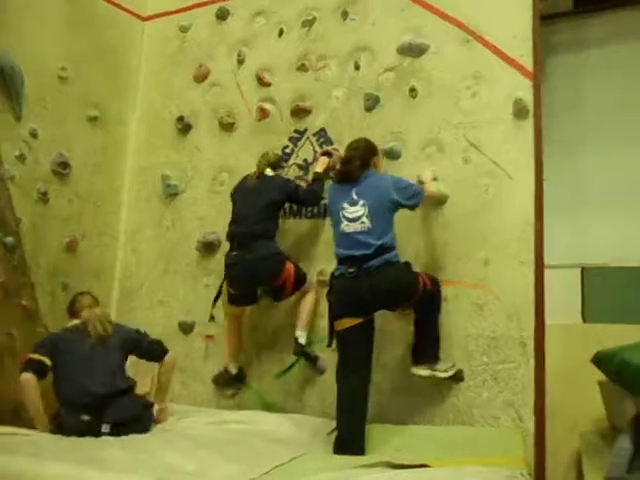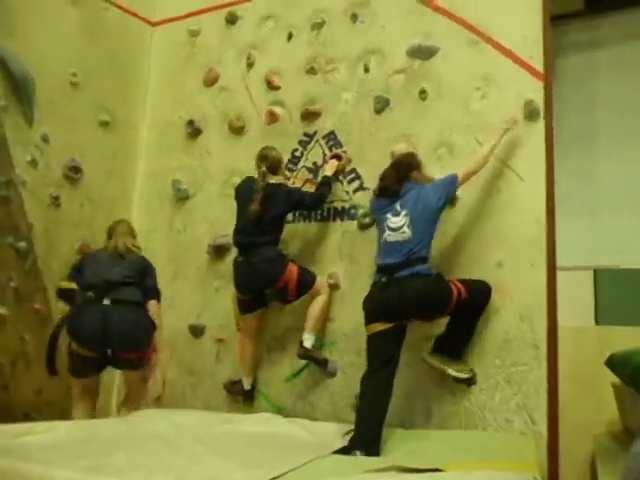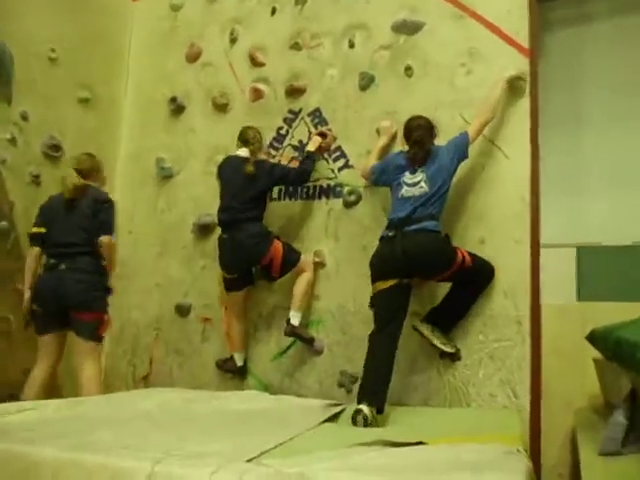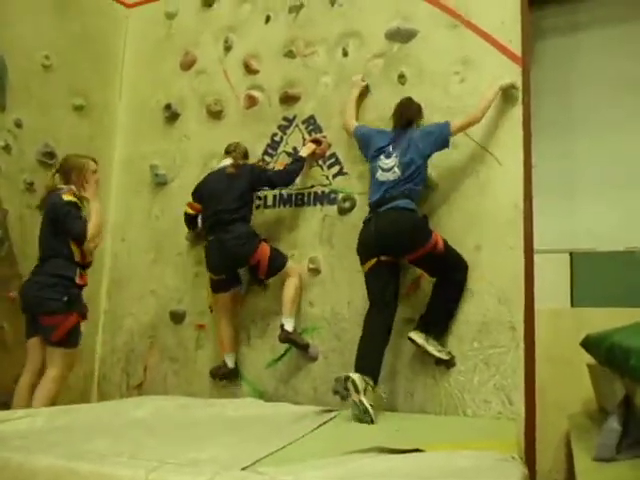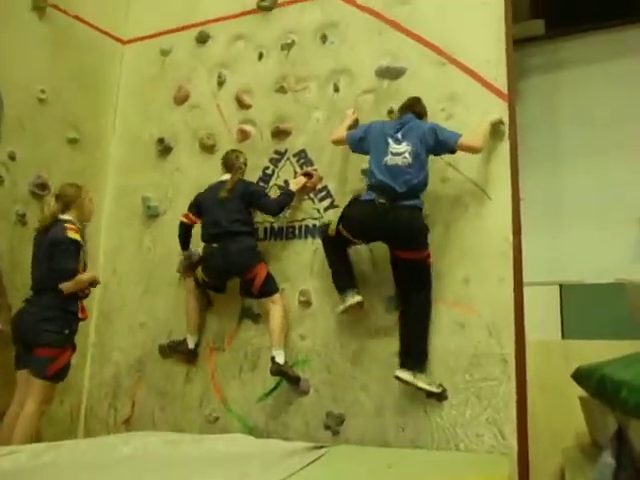
dt=1s
person 1, frame 1
left shoulder: (335, 190)
right shoulder: (387, 184)
right elbow: (436, 195)
right wrist: (428, 179)
left hip: (346, 287)
right hip: (386, 279)
left knee: (352, 370)
right knee: (430, 287)
left ankle: (347, 447)
right ankle: (426, 359)
person 1, frame 2
left shoulder: (381, 202)
right shoulder: (429, 194)
right elbow: (474, 167)
left wrist: (395, 161)
right wrist: (503, 132)
left hip: (380, 296)
right hip: (418, 290)
left knee: (377, 372)
right knee: (480, 292)
left ankle: (361, 447)
right ankle: (446, 354)
person 1, frame 3
left shoulder: (395, 162)
right shoulder: (447, 155)
left elbow: (367, 172)
right elbow: (484, 119)
left wrist: (383, 140)
right wrist: (504, 83)
left hip: (387, 251)
right hip: (425, 246)
left knee: (384, 331)
right knee: (481, 272)
left ankle: (368, 404)
right ankle: (435, 324)
person 1, frame 4
left shoulder: (375, 138)
right shoulder: (422, 137)
left elbow: (349, 123)
right elbow: (474, 117)
left wrist: (356, 91)
right wrist: (498, 88)
left hip: (371, 229)
right hip: (403, 223)
left knee: (380, 307)
right knee: (455, 270)
left ankle: (361, 377)
right ankle: (427, 332)
person 1, frame 5
left shoulder: (376, 128)
right shoulder: (428, 129)
left elbow: (336, 137)
right elbow: (476, 145)
left wrist: (349, 119)
right wrist: (489, 122)
left hip: (369, 212)
right hip: (407, 218)
left knee: (330, 235)
right knee: (415, 295)
left ankle: (348, 291)
right ankle: (412, 366)
person 2, frame 1
left shoulder: (242, 185)
right shoulder: (281, 184)
right elbow: (312, 197)
right wrist: (319, 170)
left hip: (236, 260)
right hip: (265, 257)
left knee: (234, 318)
right knee: (309, 289)
left ankle: (233, 372)
right ankle: (301, 342)
person 2, frame 2
left shoulder: (244, 187)
right shoulder: (284, 193)
right elbow: (316, 200)
right wrist: (329, 173)
left hip: (243, 267)
right hip: (270, 262)
left knee: (247, 331)
right knee: (322, 289)
left ankle: (246, 386)
right ankle: (307, 345)
person 2, frame 3
left shoulder: (226, 165)
right shoulder: (265, 169)
right elbow: (301, 176)
right wrist: (311, 149)
left hip: (228, 244)
right hip: (255, 239)
left knee: (234, 308)
right knee: (306, 266)
left ankle: (237, 362)
right ankle: (294, 322)
person 2, frame 4
left shoulder: (206, 181)
right shoulder: (249, 172)
left elbow: (190, 215)
right elbow: (284, 178)
left wrist: (195, 230)
right wrist: (304, 154)
left hip: (215, 248)
right hip: (242, 240)
left knee: (223, 310)
right knee: (292, 272)
left ankle: (229, 365)
right ankle: (288, 329)
person 2, frame 5
left shoulder: (205, 195)
right shoulder: (247, 188)
left elbow: (185, 225)
right elbow: (274, 208)
left wrist: (185, 251)
right wrist: (293, 188)
left hip: (214, 256)
right hip: (244, 253)
left knee: (192, 286)
right knee: (275, 301)
left ankle: (190, 346)
right ankle: (278, 361)
person 3, frame 1
left shoulder: (55, 341)
right shoulder: (121, 332)
left elbow: (27, 377)
right elbow: (168, 358)
left wrist: (42, 425)
right wrist: (160, 403)
left hip: (75, 429)
right hip: (125, 424)
person 3, frame 2
left shoulder: (87, 259)
right shoulder: (142, 262)
left elbow: (65, 299)
right elbow: (153, 303)
right wrist: (153, 349)
left hip: (86, 318)
right hip: (129, 317)
left knee: (83, 399)
right knee: (135, 395)
person 3, frame 3
left shoulder: (51, 203)
right shoulder: (100, 197)
left elbow: (35, 248)
right elbow: (105, 240)
left wrist: (28, 289)
right wrist: (110, 270)
left hip: (51, 282)
right hip: (85, 282)
left knee: (45, 363)
right knee: (89, 362)
person 3, frame 4
left shoulder: (60, 202)
right shoulder: (65, 200)
right elbow: (90, 242)
left wrist: (76, 296)
right wrist: (94, 203)
left hip: (41, 289)
right hip: (56, 292)
left knee: (34, 368)
right knee: (59, 368)
person 3, frame 5
left shoulder: (50, 230)
right shoulder: (69, 232)
left elbow: (66, 269)
right elbow: (68, 283)
right wrist: (92, 277)
left hip: (30, 319)
right hip: (52, 323)
right knee: (38, 401)
